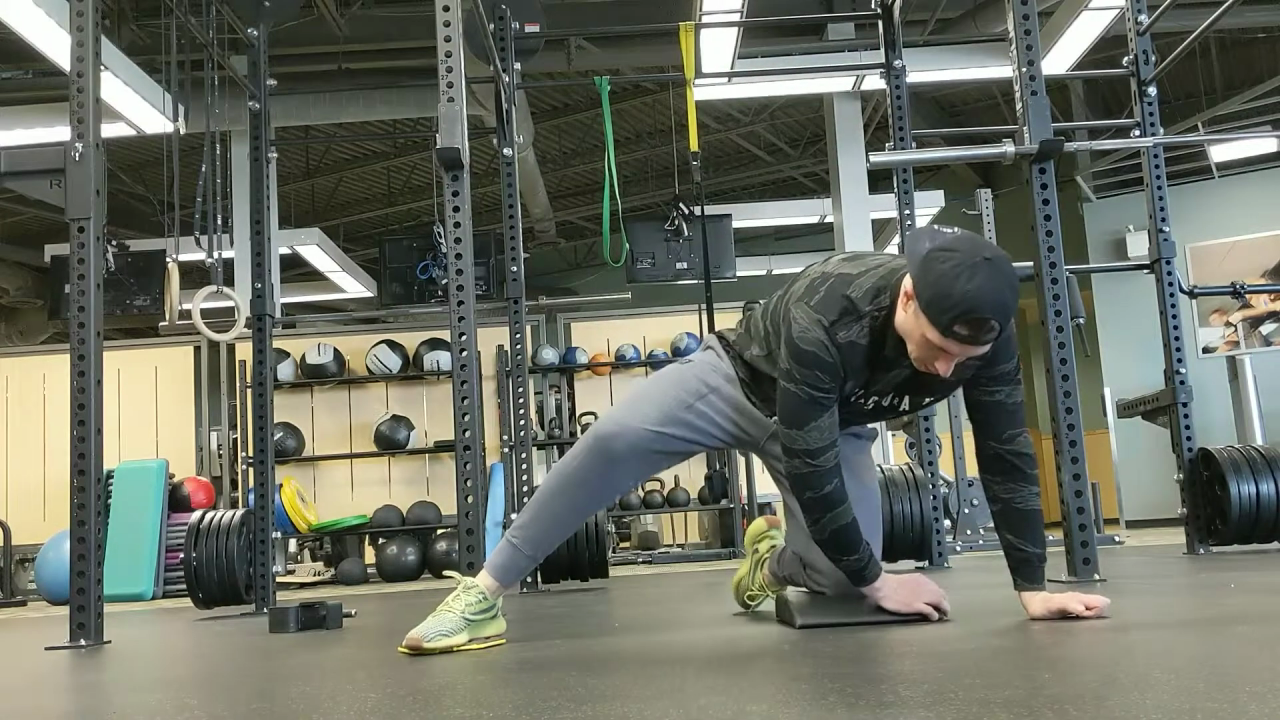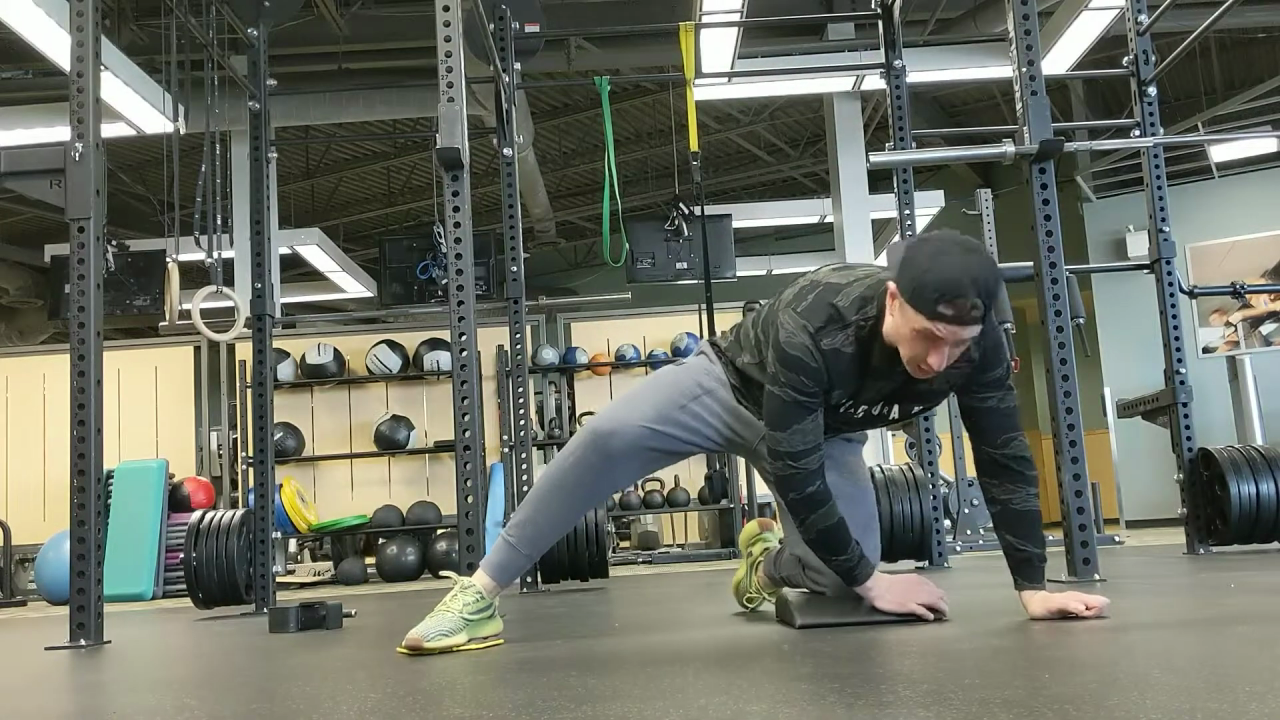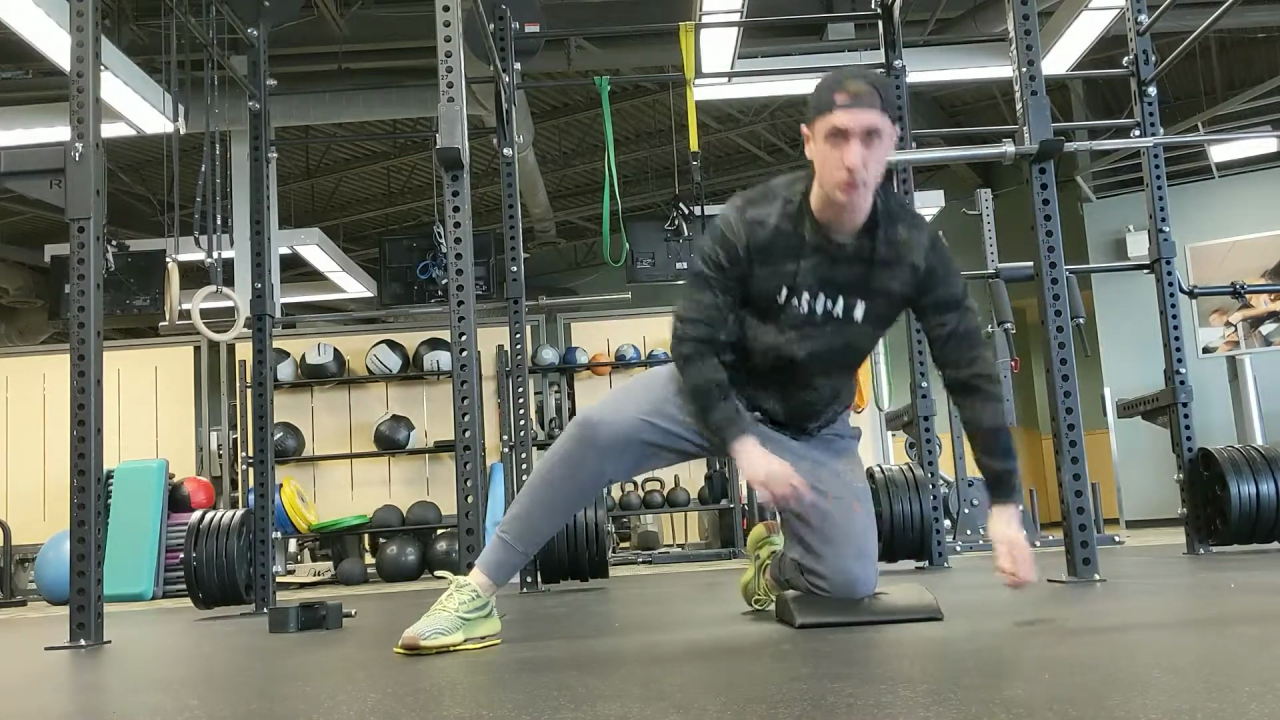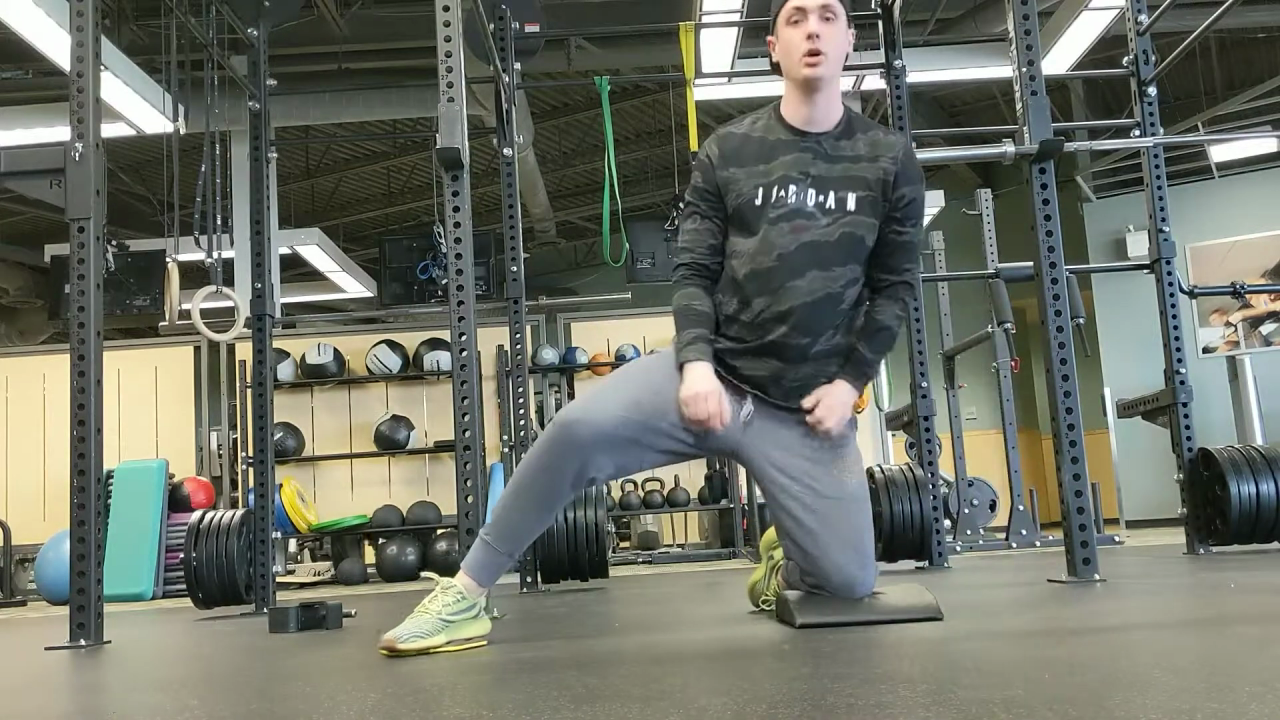
dt=0.4s
person 1, frame 1
left shoulder: (983, 334)
right shoulder: (826, 312)
left elbow: (1007, 457)
right elbow: (809, 465)
left wrist: (1032, 587)
right wrist: (876, 579)
left hip: (833, 421)
right hip: (741, 379)
left knee: (842, 576)
right knee: (617, 440)
left ankle: (775, 554)
right ankle: (484, 596)
person 1, frame 2
left shoulder: (972, 345)
right shoulder: (813, 322)
left elbow: (1005, 462)
right elbow: (792, 469)
left wrist: (1034, 587)
right wrist: (869, 578)
left hip: (825, 430)
right hip: (732, 385)
left knee: (843, 581)
right knee: (610, 436)
left ankle: (770, 556)
right ankle: (480, 595)
person 1, frame 3
left shoulder: (916, 250)
right shoulder: (748, 222)
left elbow: (972, 374)
right elbow: (695, 344)
left wrist: (1004, 506)
right wrist: (740, 445)
left hip: (810, 429)
right hip: (709, 383)
left knee: (849, 583)
right knee: (599, 427)
left ankle: (773, 559)
right ankle: (479, 593)
person 1, frame 4
left shoulder: (889, 159)
right shoulder: (729, 149)
left elbow: (895, 285)
right elbow: (692, 271)
left wrist: (851, 382)
right wrist: (694, 363)
left hip: (806, 402)
right hip: (717, 371)
left knee: (848, 581)
right knee: (581, 427)
left ankle: (786, 558)
right ankle: (467, 592)
